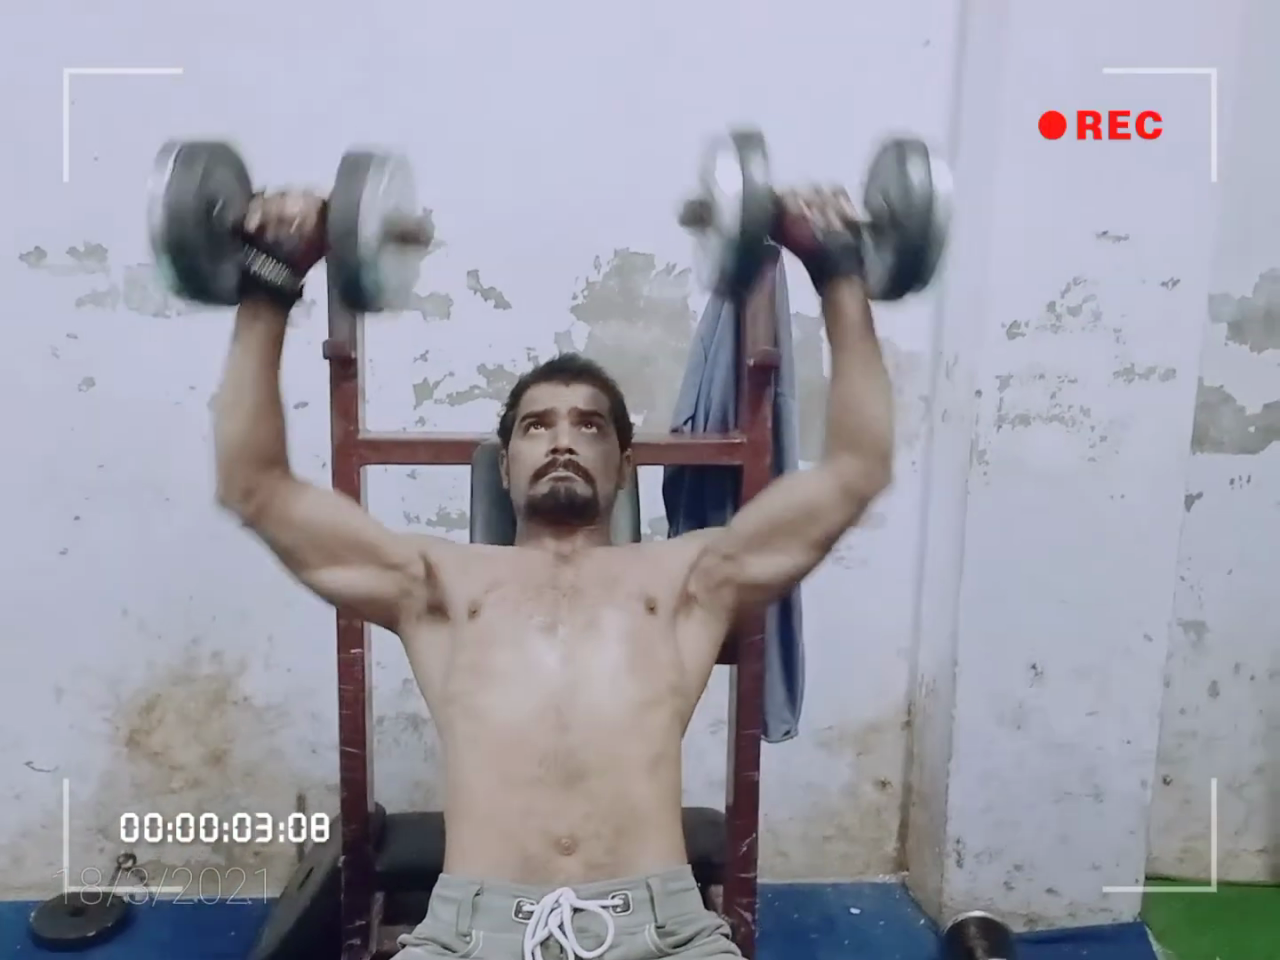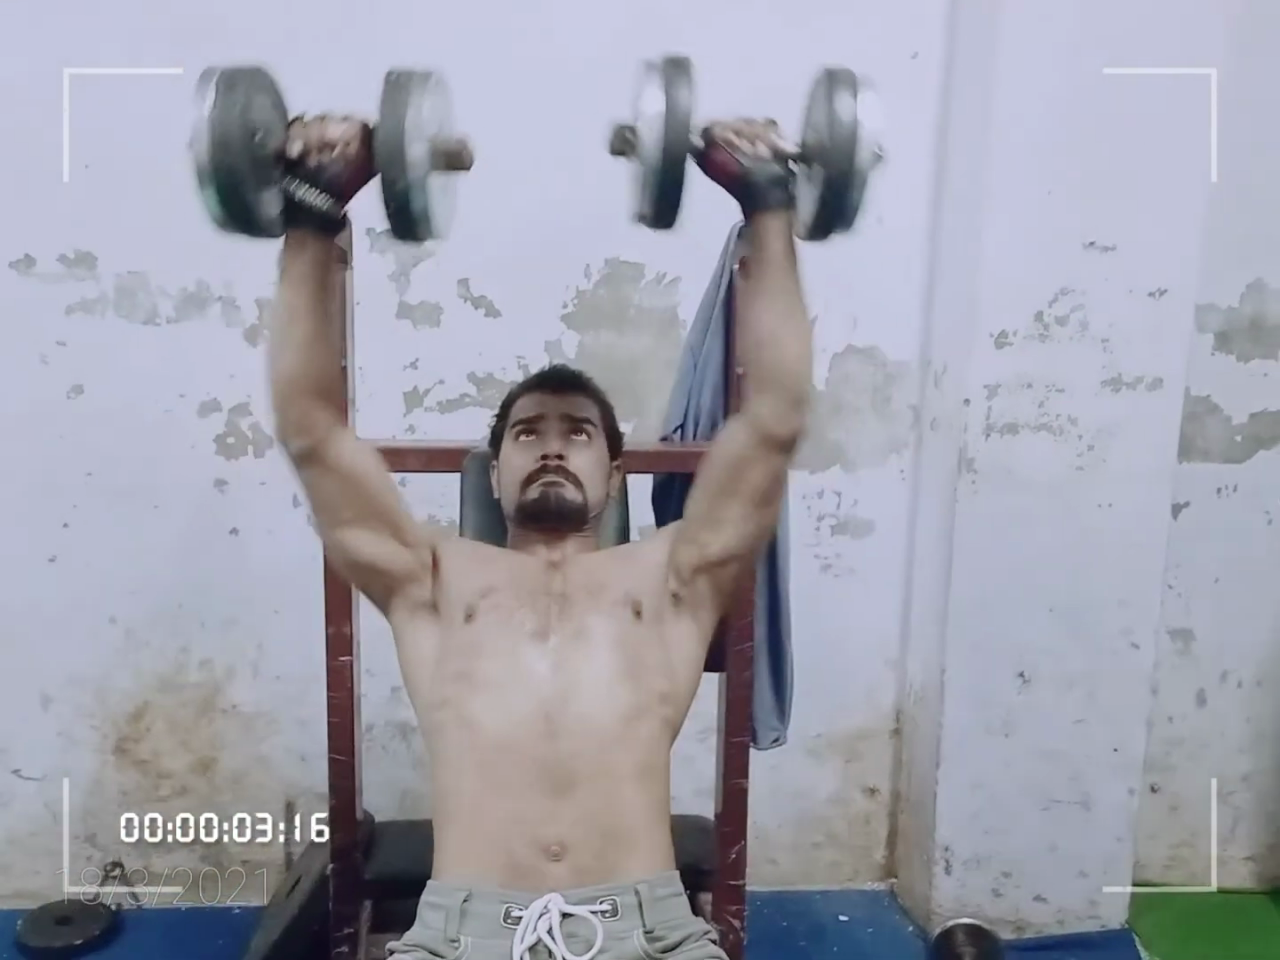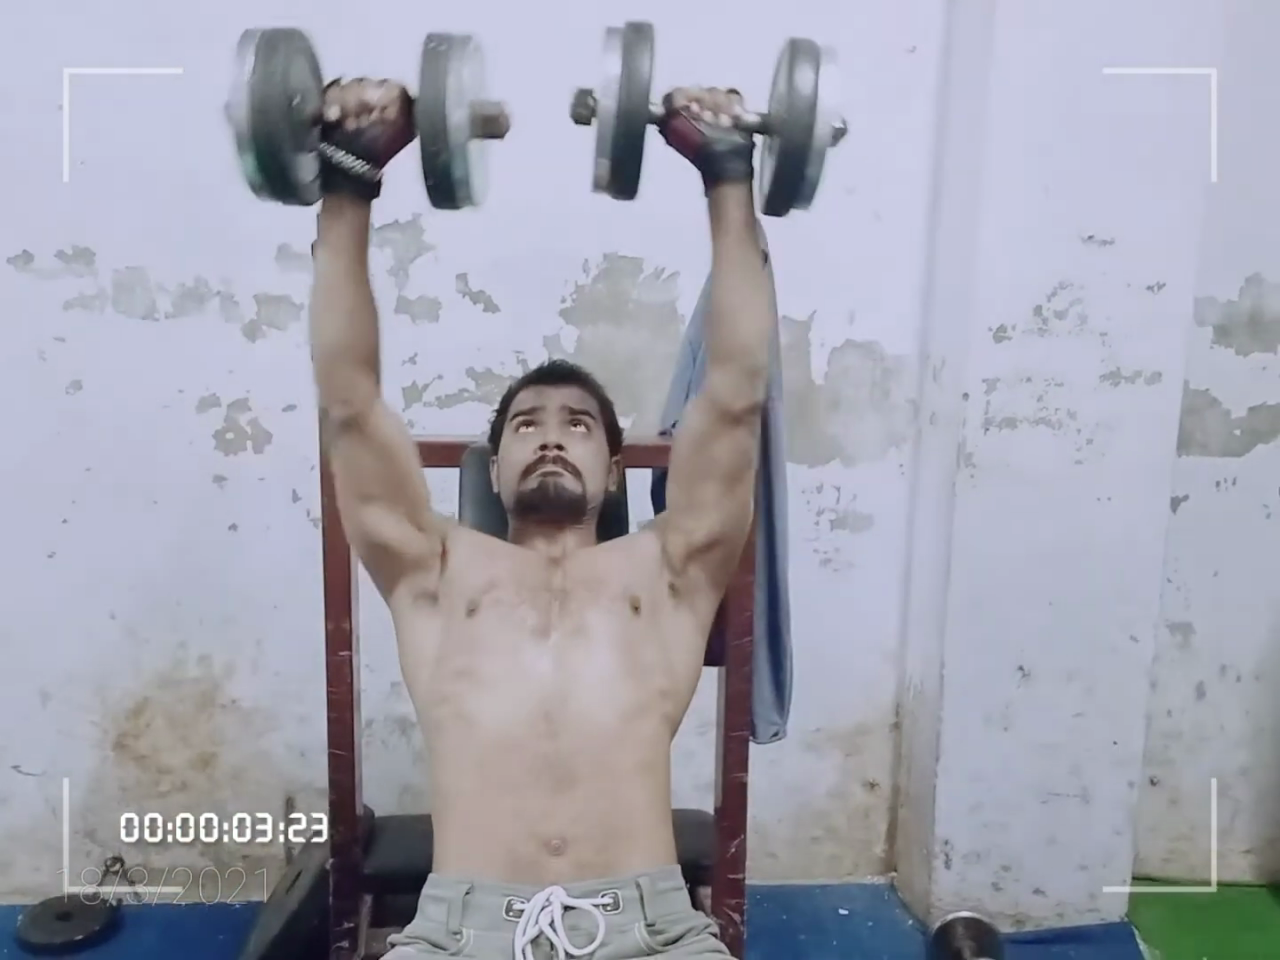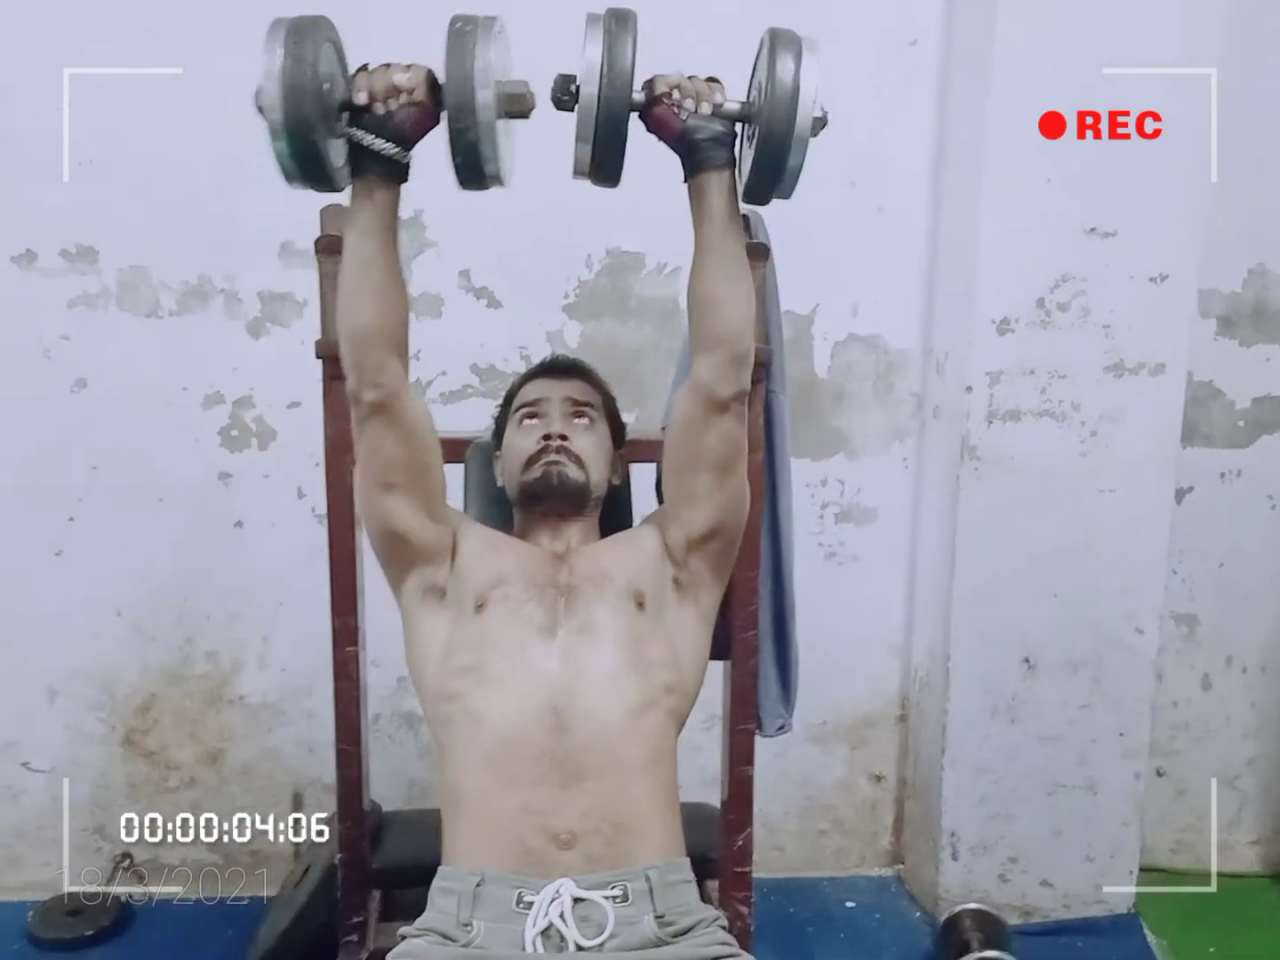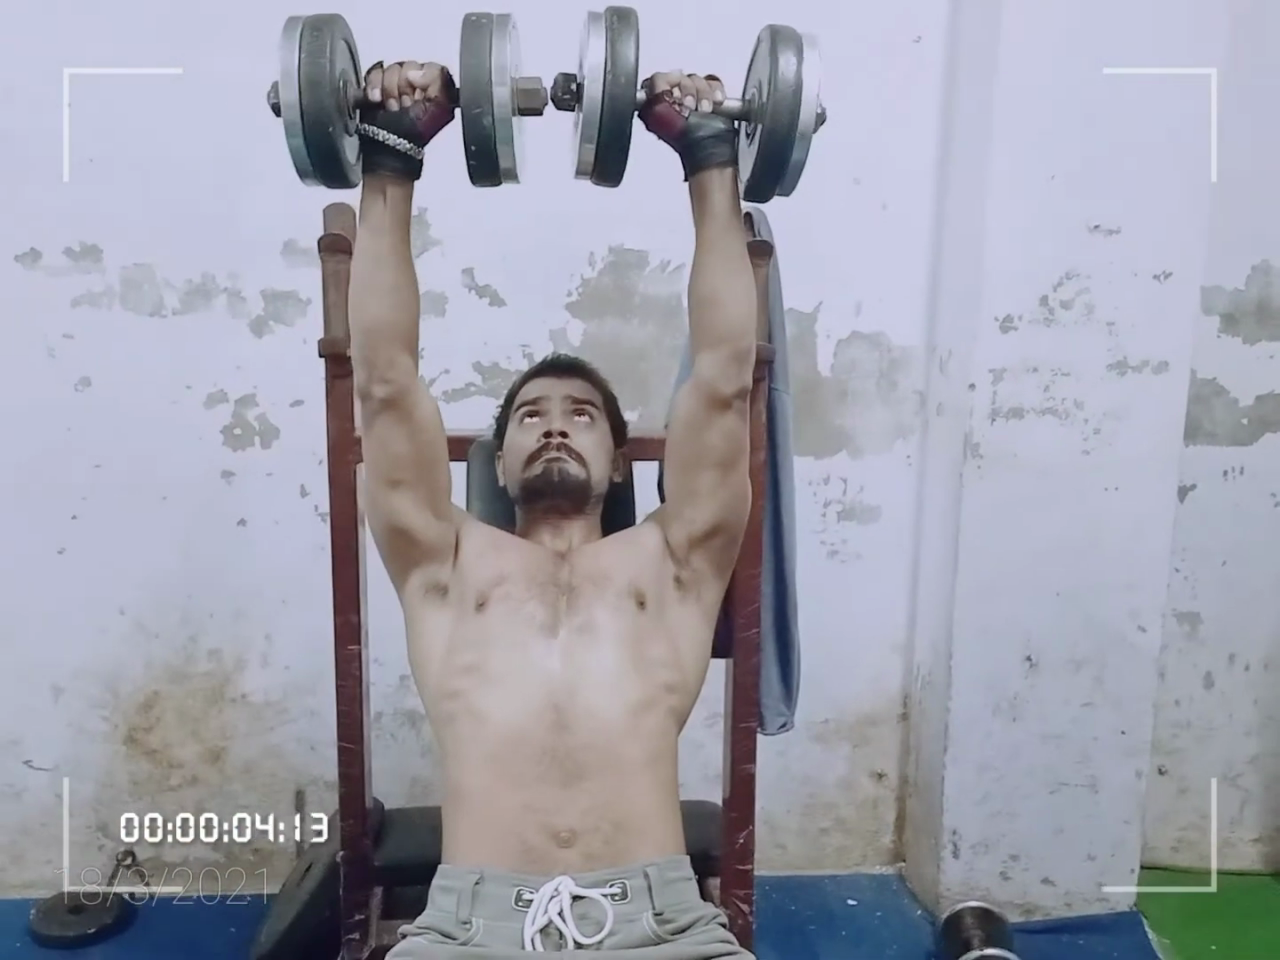
dt=0.3s
person 1, frame 1
left shoulder: (683, 578)
right shoulder: (441, 582)
left elbow: (855, 469)
right elbow: (254, 484)
left wrist: (839, 274)
right wrist: (268, 284)
person 1, frame 2
left shoulder: (667, 578)
right shoulder: (435, 578)
left elbow: (775, 418)
right elbow: (310, 427)
left wrist: (767, 209)
right wrist: (313, 214)
person 1, frame 3
left shoulder: (665, 571)
right shoulder: (437, 572)
left elbow: (734, 392)
right elbow: (348, 398)
left wrist: (727, 178)
right wrist: (348, 181)
person 1, frame 4
left shoulder: (667, 565)
right shoulder: (447, 566)
left elbow: (720, 380)
right elbow: (376, 383)
left wrist: (709, 166)
right wrist: (377, 167)
person 1, frame 5
left shoulder: (670, 564)
right shoulder: (448, 565)
left elbow: (723, 379)
right elbow: (385, 381)
left wrist: (711, 163)
right wrist: (389, 162)
